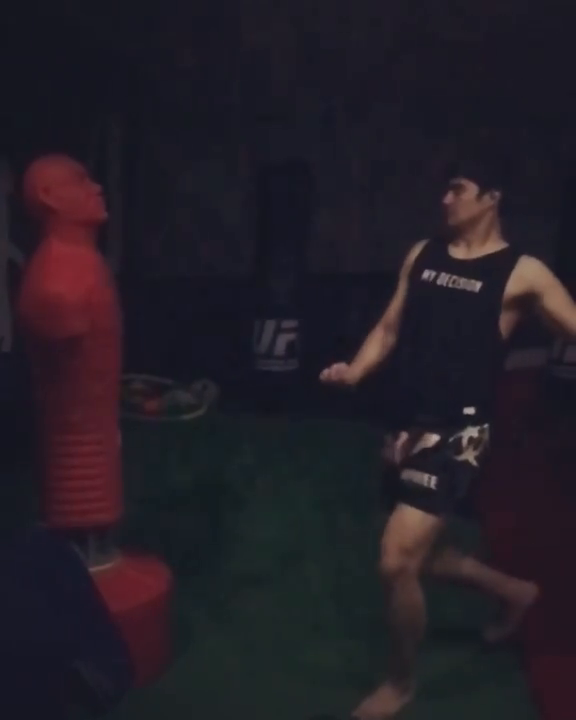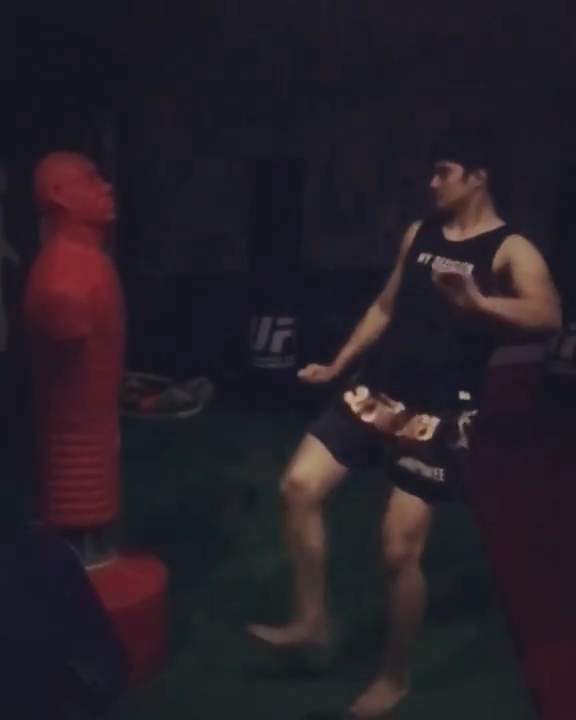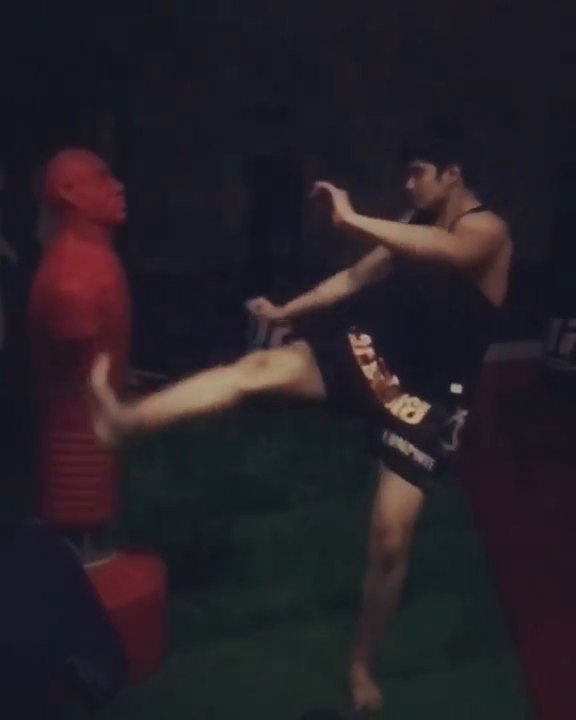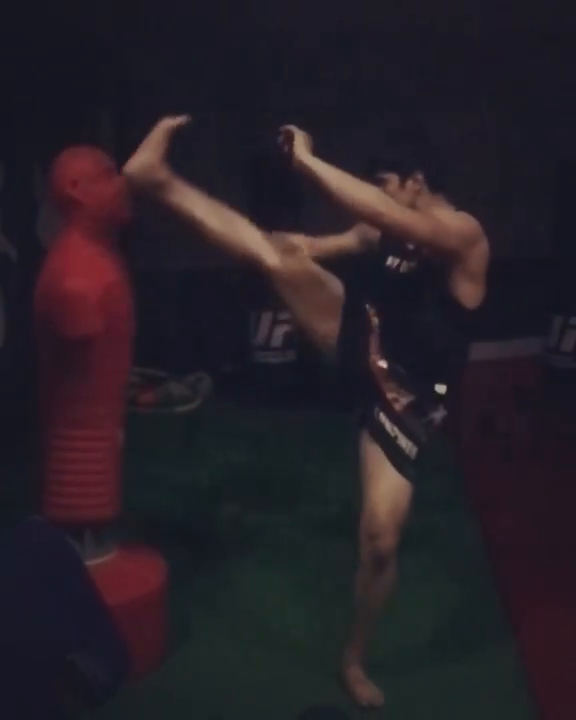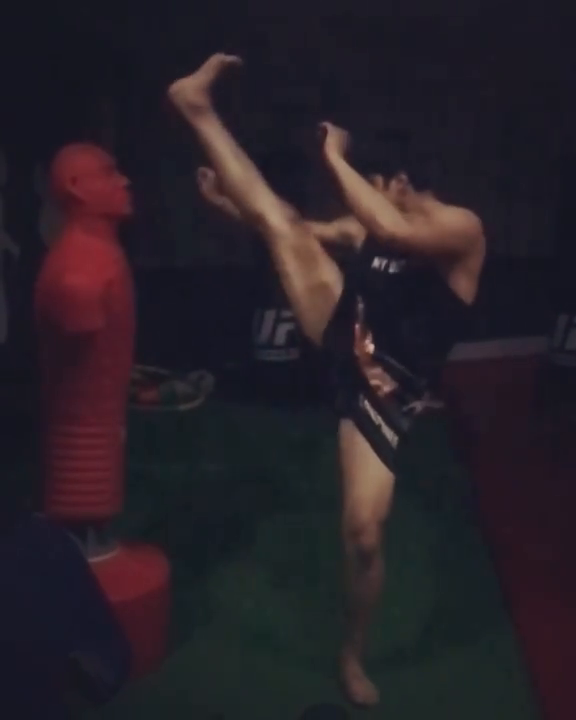
dt=0.7s
person 1, frame 1
left shoulder: (521, 272)
right shoulder: (422, 254)
right elbow: (389, 328)
right wrist: (355, 370)
left hip: (457, 434)
right hip: (407, 427)
left knee: (397, 562)
right knee: (419, 555)
right ankle: (515, 591)
person 1, frame 2
left shoulder: (511, 250)
right shoulder: (419, 233)
left elbow: (547, 314)
left wrist: (477, 302)
right wrist: (335, 365)
left hip: (438, 413)
right hip: (375, 392)
left knee: (398, 552)
right knee: (297, 485)
right ankle: (310, 618)
person 1, frame 3
left shoulder: (488, 232)
right shoulder: (414, 231)
left elbow: (449, 251)
right elbow: (355, 277)
left wrist: (349, 219)
right wrist: (286, 310)
left hip: (428, 399)
right hip: (371, 357)
left knee: (390, 539)
right knee: (257, 369)
left ankle: (361, 662)
right ankle: (125, 419)
person 1, frame 4
left shoulder: (462, 233)
right shoulder: (385, 232)
left elbow: (388, 214)
right elbow: (311, 247)
left wrist: (308, 161)
right wrist: (241, 230)
left hip: (407, 396)
right hip: (364, 345)
left knee: (381, 539)
right knee: (283, 261)
left ankle: (354, 661)
right ankle: (159, 179)
person 1, frame 5
left shoulder: (461, 227)
right shoulder: (369, 227)
left elbow: (398, 233)
right elbow: (294, 230)
left wrist: (335, 160)
right wrist: (230, 197)
left hip: (385, 389)
right hip: (347, 340)
left knee: (364, 534)
right knee: (276, 218)
left ankle: (351, 658)
person 2, frame 1
left shoulder: (83, 259)
right shoulder: (56, 276)
right elbow: (63, 362)
left hip: (94, 421)
right hip: (77, 430)
left knee: (94, 525)
right knee: (84, 534)
person 2, frame 2
left shoulder: (86, 257)
right shoulder: (63, 274)
right elbow: (67, 361)
left hip: (94, 420)
right hip: (77, 428)
left knee: (89, 525)
right knee: (79, 529)
person 2, frame 3
left shoulder: (93, 254)
right shoulder: (70, 274)
right elbow: (75, 360)
left hip: (91, 421)
right hip: (79, 426)
left knee: (89, 525)
right knee: (79, 528)
person 2, frame 4
left shoulder: (97, 252)
right shoulder: (75, 272)
right elbow: (78, 361)
left hip: (97, 419)
right hip: (82, 426)
left knee: (91, 522)
right knee: (80, 527)
person 2, frame 5
left shoulder: (100, 249)
right shoulder: (77, 266)
right elbow: (79, 358)
left wrist: (131, 384)
left hip: (99, 415)
right hip: (84, 422)
left knee: (92, 517)
right knee: (82, 522)
